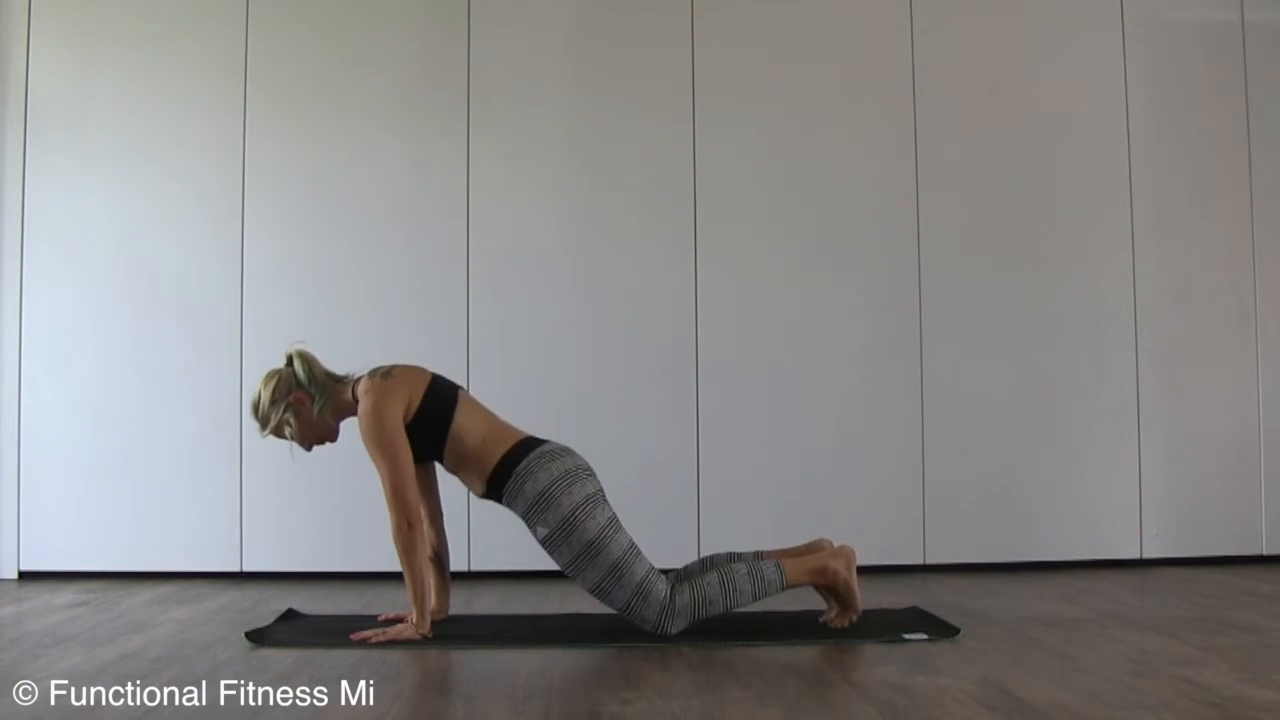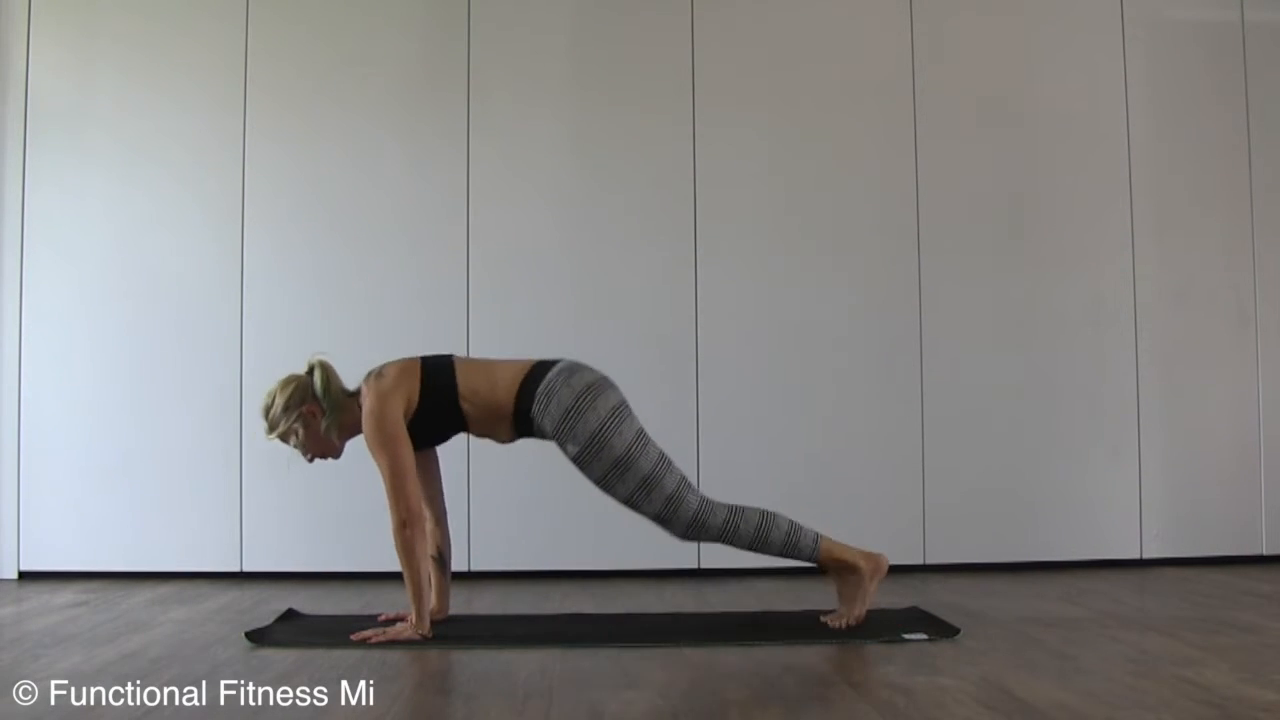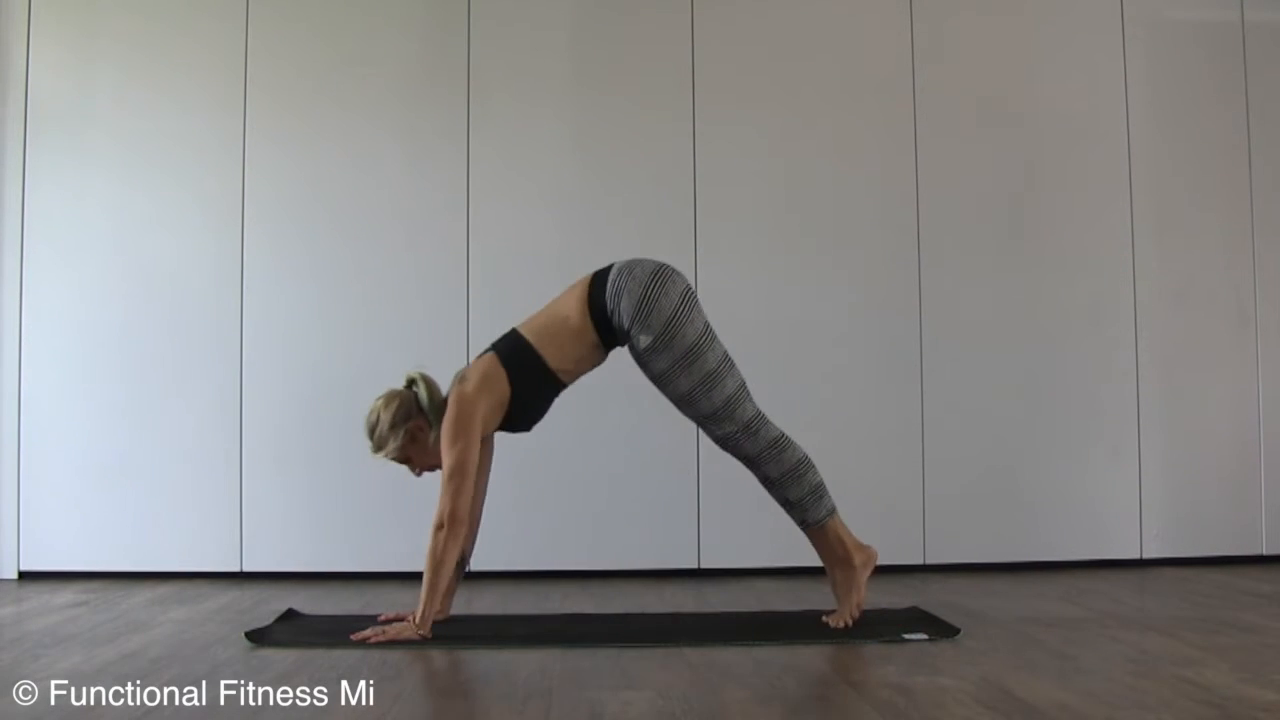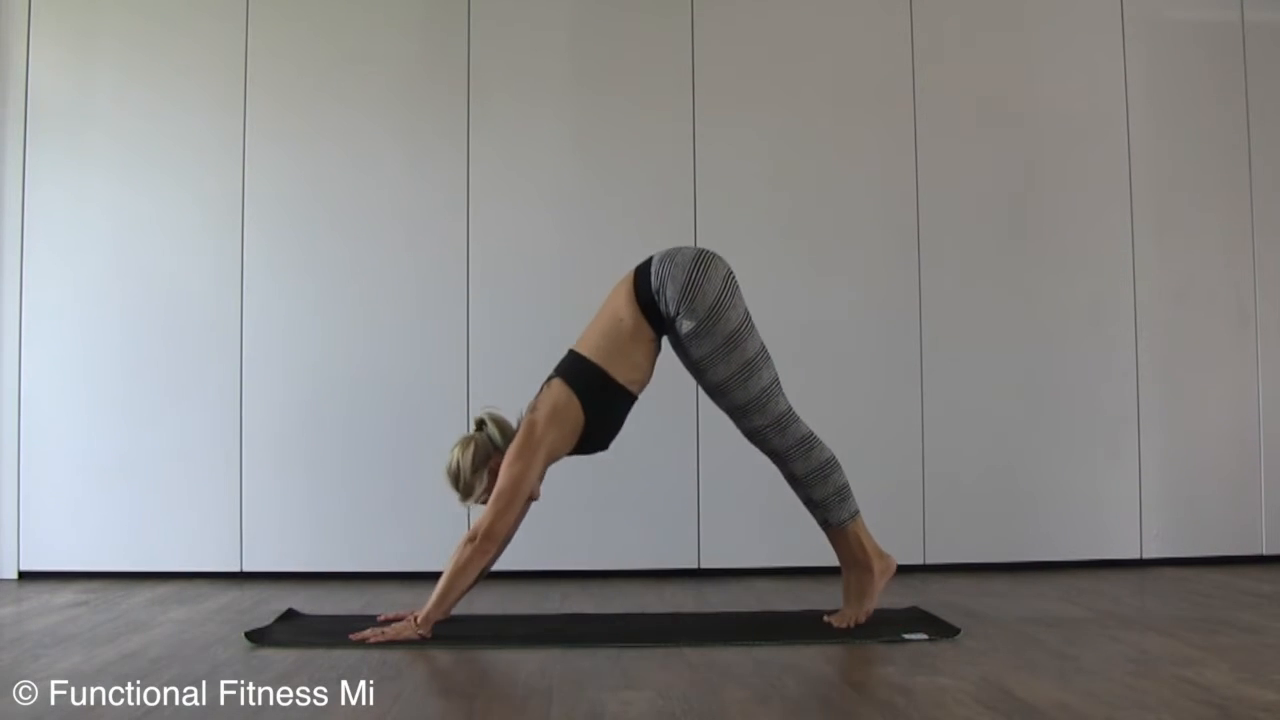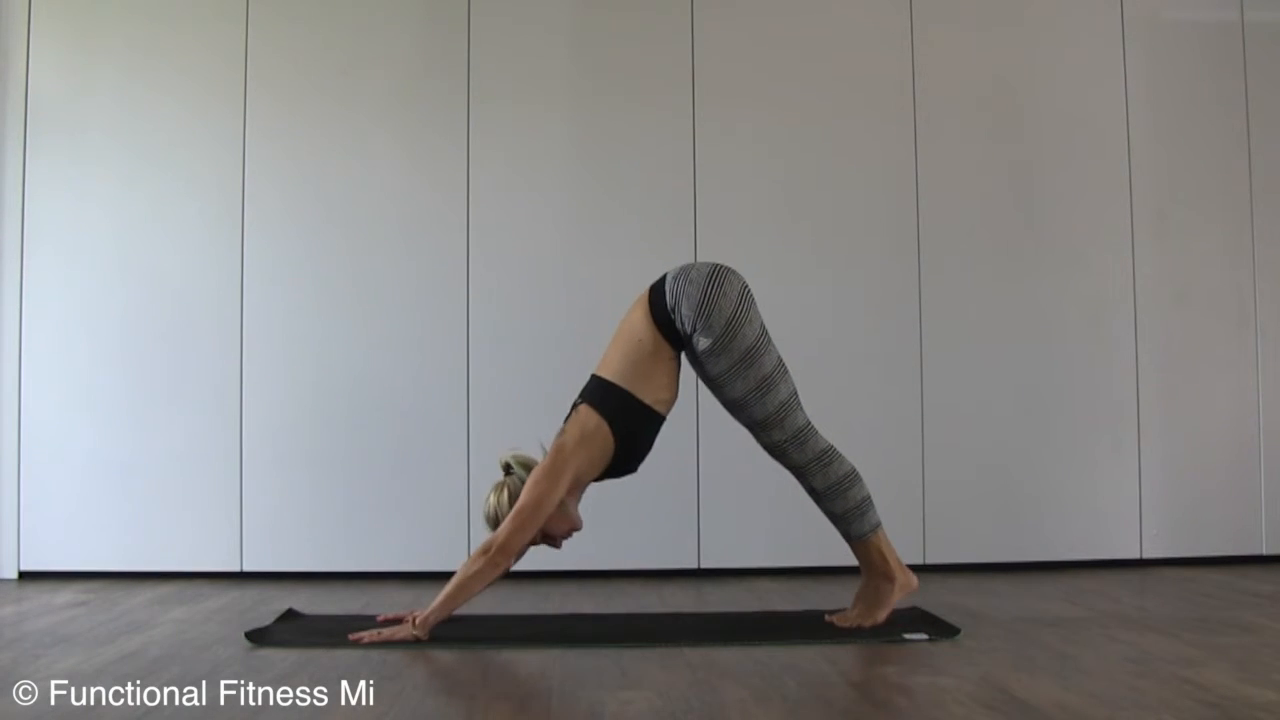
dt=0.4s
person 1, frame 1
left shoulder: (373, 401)
right shoulder: (394, 402)
left elbow: (408, 520)
right elbow: (428, 515)
left wrist: (419, 618)
right wrist: (437, 603)
left hip: (545, 487)
right hip: (553, 475)
left knee: (664, 611)
right knee: (660, 595)
left ankle: (821, 566)
right ankle: (808, 558)
person 1, frame 2
left shoulder: (376, 404)
right shoulder: (400, 409)
left elbow: (409, 520)
right elbow: (432, 513)
left wrist: (418, 617)
right wrist: (437, 602)
left hip: (571, 401)
right hip: (567, 398)
left knee: (690, 513)
right knee: (689, 515)
left ankle: (852, 559)
right ankle: (838, 556)
person 1, frame 3
left shoulder: (464, 408)
right shoulder: (472, 408)
left elbow: (449, 522)
right elbow: (466, 518)
left wrist: (421, 622)
right wrist: (437, 603)
left hip: (641, 297)
right hip: (634, 301)
left knee: (742, 427)
right knee: (738, 434)
left ankle: (847, 553)
right ankle: (840, 557)
person 1, frame 4
left shoulder: (538, 436)
right shoulder: (536, 435)
left elbow: (484, 537)
right elbow: (492, 536)
left wrist: (421, 622)
right wrist: (432, 609)
left hip: (684, 285)
right hip: (673, 294)
left knee: (773, 425)
right knee: (769, 431)
left ankle: (866, 556)
right ankle: (858, 558)
person 1, frame 5
left shoulder: (566, 465)
right shoulder: (567, 464)
left elbow: (496, 554)
right elbow: (499, 553)
left wrist: (422, 622)
right wrist: (427, 611)
left hip: (700, 299)
right hip: (689, 307)
left knee: (791, 439)
right knee: (788, 444)
left ankle: (887, 569)
right ankle: (878, 567)
